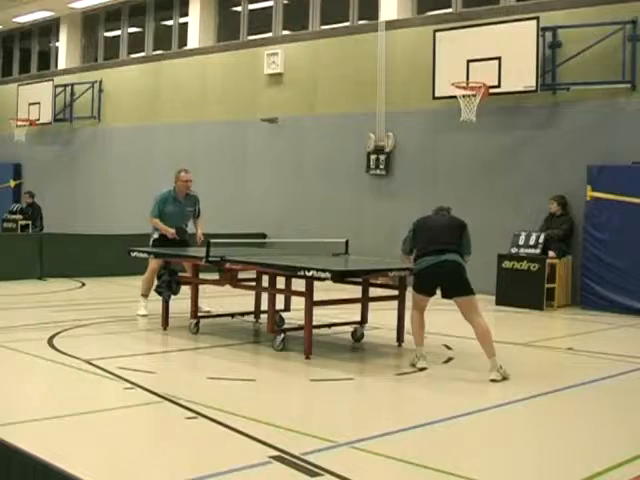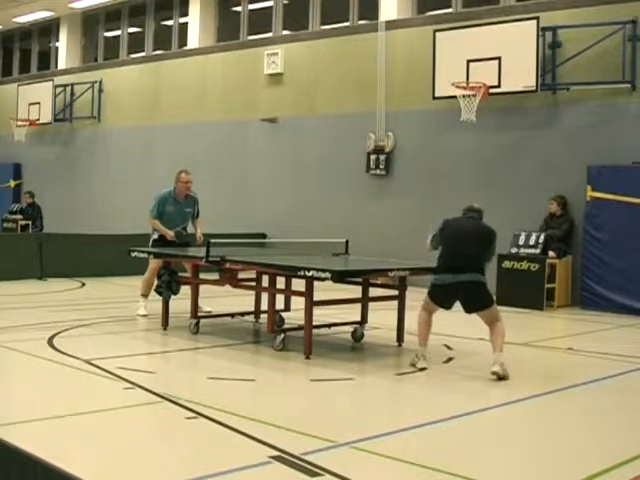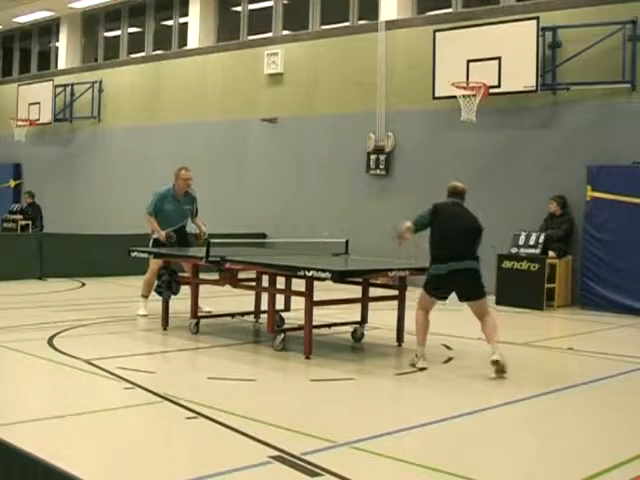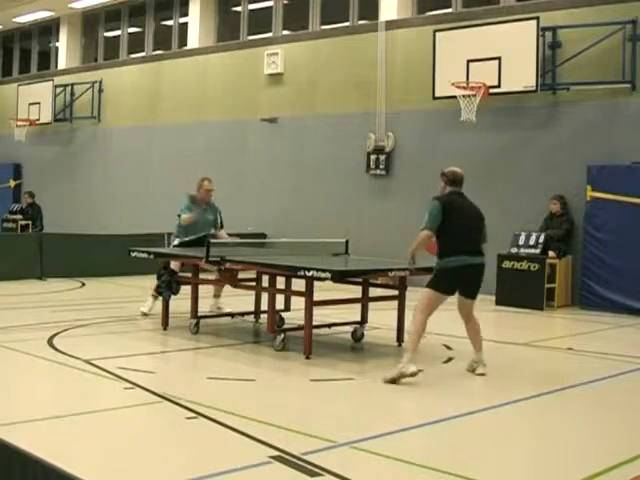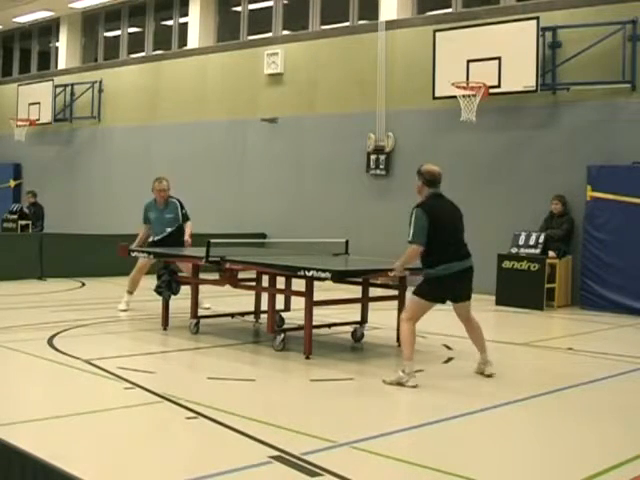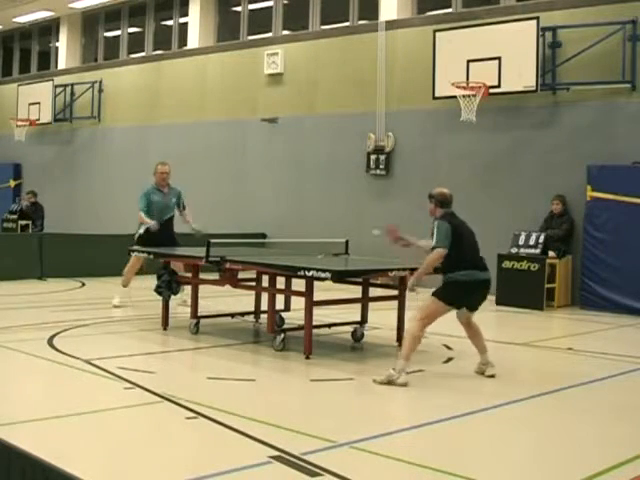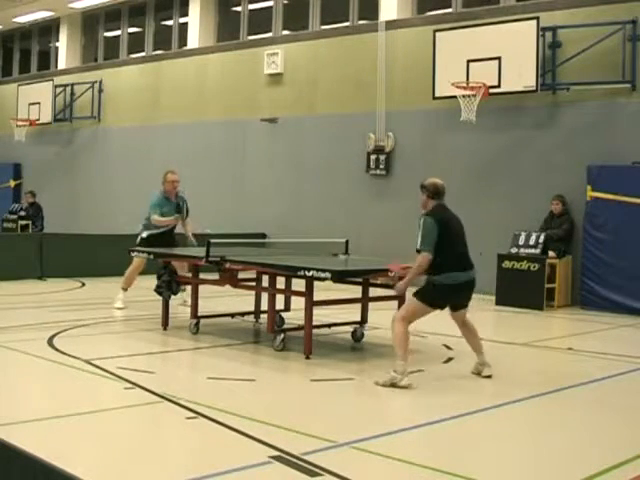
dt=0.7s
person 1, frame 1
left shoulder: (419, 222)
right shoulder: (460, 223)
left elbow: (405, 253)
right elbow: (465, 256)
left wrist: (415, 261)
left hip: (424, 267)
right hip: (452, 266)
left knee: (417, 309)
right knee: (475, 317)
left ankle: (420, 357)
right ankle: (495, 367)
person 1, frame 2
left shoulder: (448, 224)
right shoulder: (489, 231)
left elbow: (432, 245)
left wrist: (440, 239)
left hip: (443, 280)
right hip: (473, 282)
left knee: (426, 310)
right knee: (495, 321)
left ankle: (420, 357)
right ankle: (498, 362)
person 1, frame 3
left shoulder: (437, 209)
right shoulder: (474, 221)
left elbow: (408, 227)
left wrist: (401, 234)
left hip: (441, 270)
right hip: (469, 270)
left knee: (422, 308)
right knee: (485, 316)
left ankle: (420, 356)
right ankle: (496, 354)
person 1, frame 4
left shoulder: (440, 202)
right shoulder: (475, 209)
left elbow: (427, 233)
left wrist: (412, 251)
left hip: (451, 266)
right hip: (476, 265)
left knee: (421, 312)
right knee: (467, 313)
left ankle: (408, 362)
right ankle: (479, 361)
person 1, frame 5
left shoulder: (422, 209)
right shoulder: (453, 207)
left elbow: (417, 248)
left wrist: (399, 265)
left hip: (439, 275)
right hip: (463, 269)
left knee: (407, 319)
right knee: (466, 317)
left ankle: (407, 373)
right ankle: (485, 362)
person 1, frame 6
left shoulder: (442, 222)
right shoulder: (460, 224)
left elbow: (439, 252)
right elbow: (436, 246)
left wrist: (416, 276)
right wrist: (410, 241)
left hip: (462, 281)
right hip: (483, 282)
left knee: (419, 320)
right knee: (466, 320)
left ankle: (399, 370)
right ankle: (486, 364)
person 1, frame 7
left shoulder: (429, 218)
right shoulder: (453, 218)
left elbow: (426, 257)
left wrist: (406, 281)
right wrist: (415, 270)
left hip: (445, 282)
right hip: (466, 280)
left knee: (401, 319)
right knee: (461, 320)
left ankle: (400, 373)
right ankle: (483, 364)
person 2, frame 1
left shoulder: (194, 198)
right shoulder: (163, 196)
left elbow: (196, 217)
right elbow: (153, 219)
left wrist: (198, 230)
right wrist: (167, 230)
left hip: (181, 236)
right hip: (161, 236)
left knee: (193, 267)
right knee: (154, 267)
right ankle: (143, 303)
person 2, frame 2
left shoulder: (193, 198)
right shoulder: (163, 197)
left elbow: (195, 218)
right elbow: (153, 219)
left wrist: (198, 230)
right wrist: (166, 232)
left hip: (181, 237)
right hip: (161, 236)
right knee: (153, 267)
right ankle: (143, 303)
person 2, frame 3
left shoulder: (191, 197)
right shoulder: (162, 194)
left elbow: (194, 216)
right elbow: (149, 215)
left wrist: (200, 227)
right wrist: (158, 231)
left hip: (180, 235)
right hip: (161, 237)
left knee: (192, 268)
right knee: (154, 269)
right ankle: (143, 304)
person 2, frame 4
left shoulder: (214, 209)
right shoulder: (190, 204)
left elbow: (219, 231)
right elbow: (183, 220)
left wrist: (228, 239)
right wrist: (195, 213)
left knee: (223, 270)
right knee: (172, 272)
left ankle: (216, 304)
right ankle: (151, 301)
person 2, frame 5
left shoulder: (176, 203)
right shoulder: (148, 207)
left elbow: (187, 222)
right elbow: (147, 226)
left wrist: (187, 235)
right wrist: (137, 242)
left hip: (176, 243)
right hip: (156, 243)
left knee: (191, 270)
right knee: (139, 268)
right ankle: (126, 300)
person 2, frame 6
left shoulder: (176, 192)
right shoulder: (148, 192)
left elbow: (183, 211)
right elbow: (140, 213)
left wrist: (191, 224)
right wrist: (148, 222)
left hip: (167, 234)
right hip: (148, 233)
left knee: (178, 264)
right knee: (134, 263)
left ankle: (182, 296)
right ankle: (119, 295)
person 2, frame 7
left shoulder: (181, 200)
right shoulder: (158, 199)
left elbow: (185, 219)
right elbow: (154, 219)
left wrist: (189, 234)
right wrist: (171, 220)
left hip: (168, 238)
right hip: (149, 236)
left knee: (182, 265)
right knee: (137, 265)
left ankle: (184, 297)
right ankle: (120, 297)
